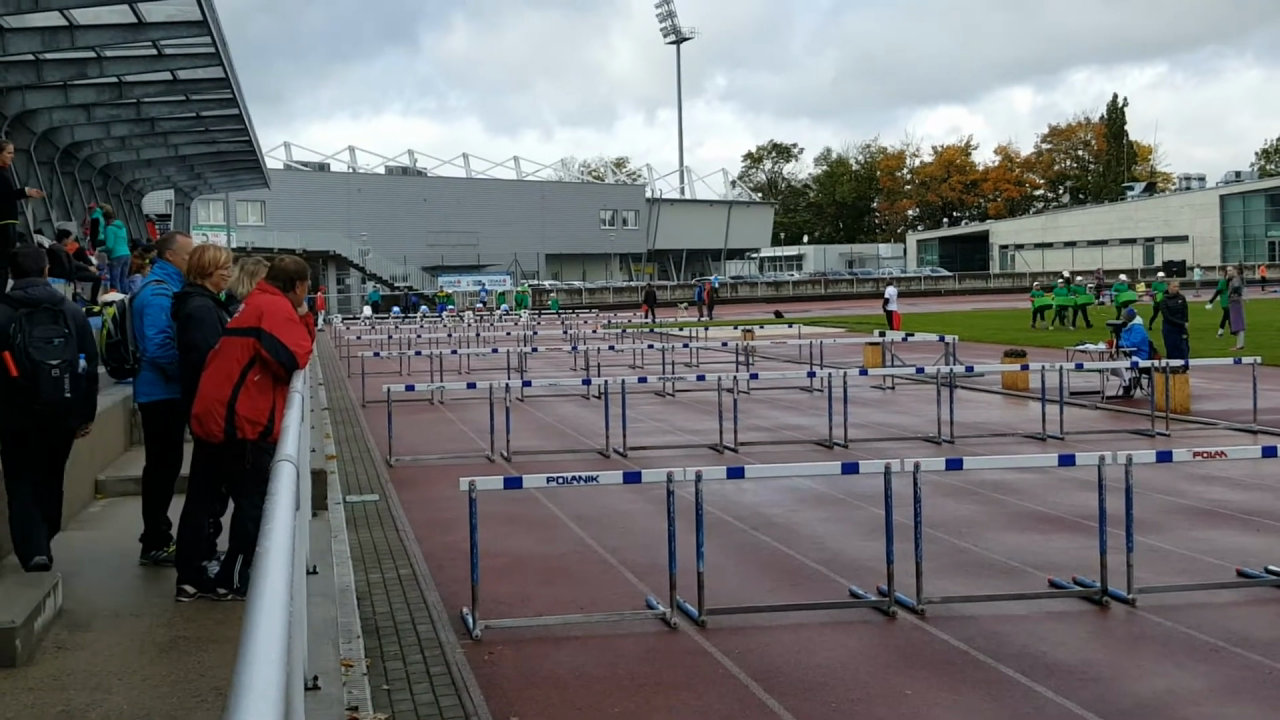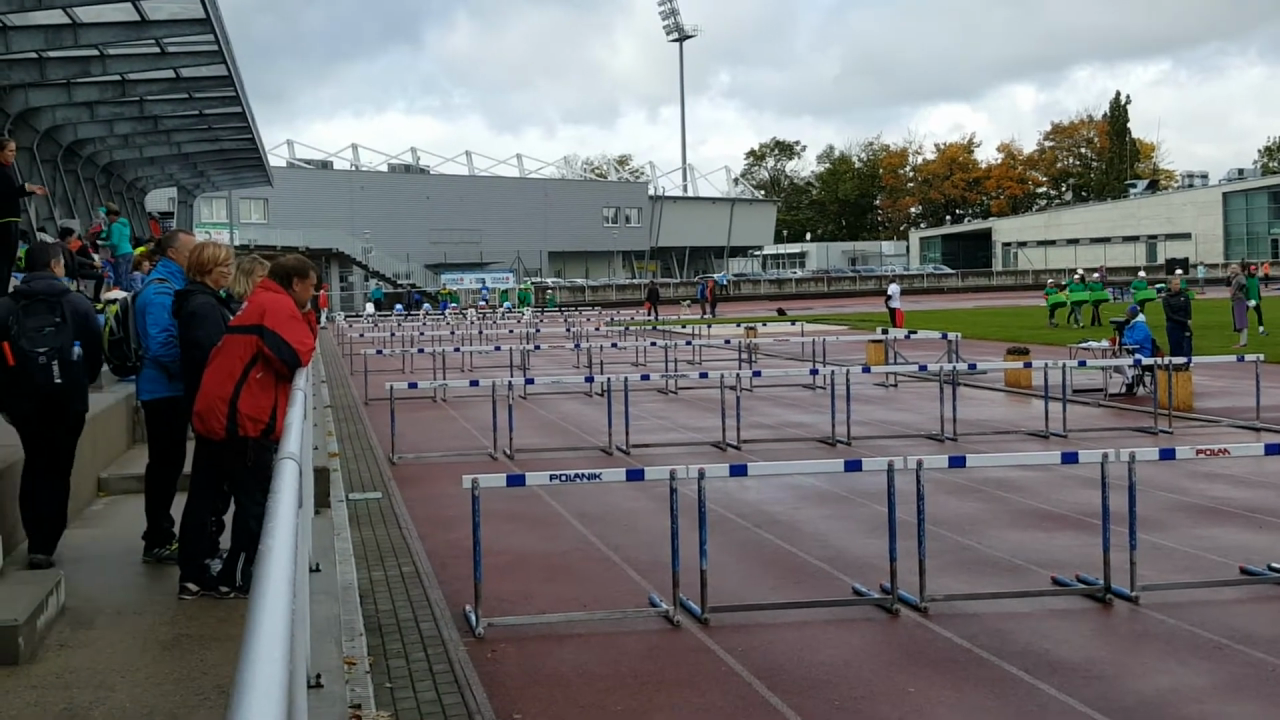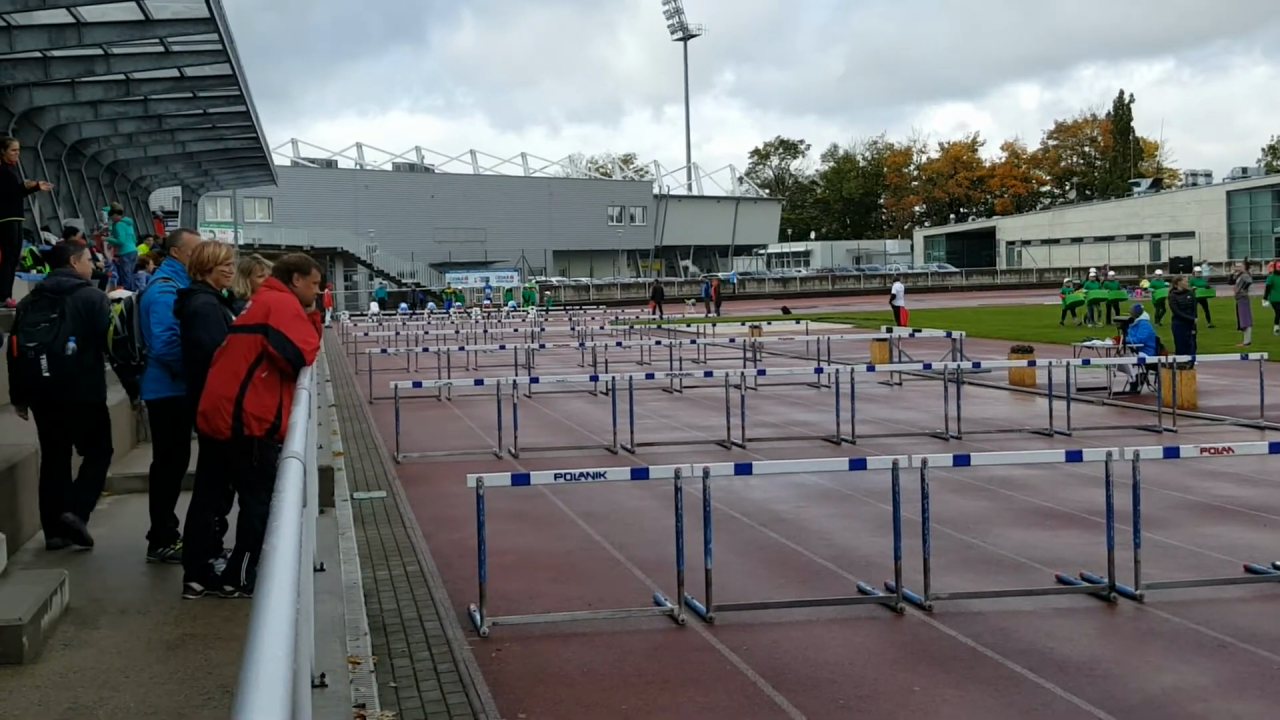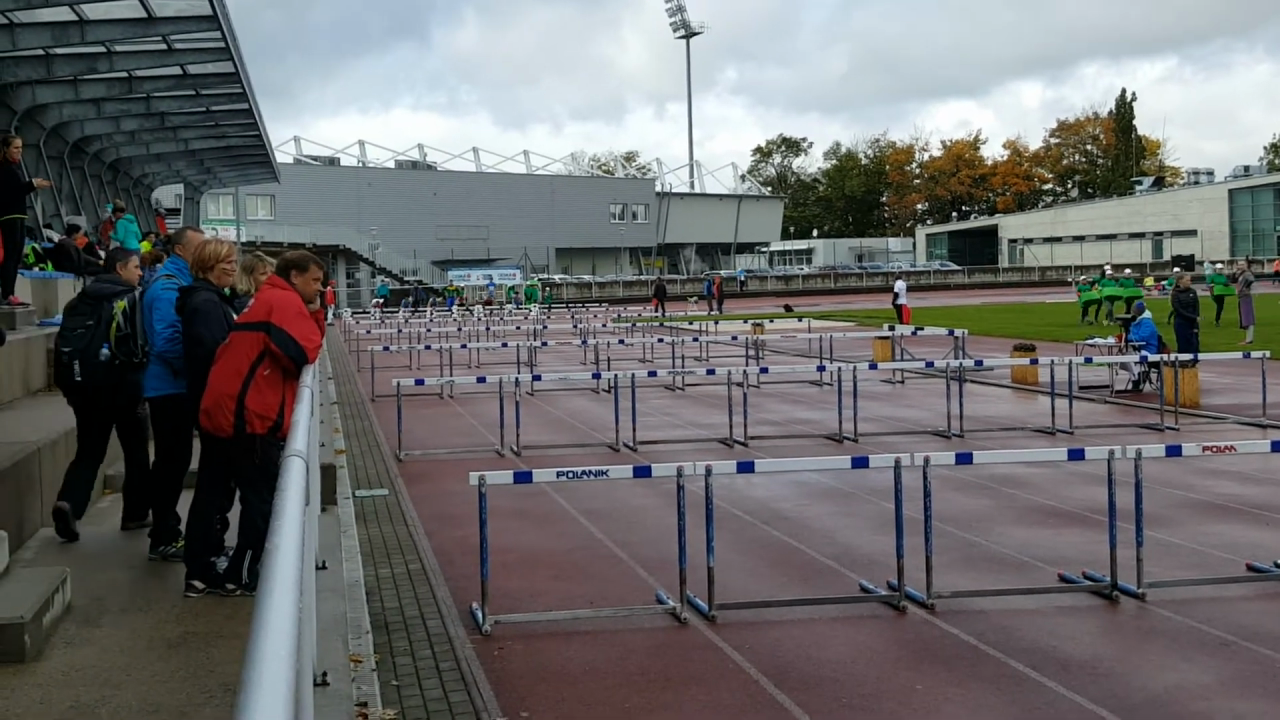
dt=0.4s
person 1, frame 1
left shoulder: (208, 304)
right shoulder: (200, 308)
right elbow: (208, 361)
left knee: (212, 485)
right knee: (205, 488)
left ankle: (202, 557)
right ankle: (191, 574)
person 1, frame 2
left shoulder: (210, 301)
right shoulder: (202, 306)
right elbow: (211, 358)
left knee: (214, 482)
right knee: (208, 485)
left ankle: (206, 555)
right ankle: (193, 573)
person 1, frame 3
left shoulder: (213, 301)
right shoulder: (204, 306)
right elbow: (212, 358)
left knee: (218, 481)
right knee: (212, 485)
left ankle: (211, 554)
right ankle: (198, 571)
person 1, frame 4
left shoulder: (216, 299)
right shoulder: (205, 304)
right elbow: (213, 357)
left knee: (221, 479)
right knee: (215, 481)
left ankle: (212, 552)
person 2, frame 1
left shoulder: (257, 303)
right shoulder: (276, 308)
left elbow: (289, 353)
right elbow: (294, 360)
left wrist: (303, 320)
right wrist: (303, 320)
left hip: (220, 415)
right hip: (242, 420)
left knee: (239, 500)
right knee: (253, 503)
left ankle: (196, 576)
right ankle: (232, 582)
person 2, frame 2
left shoulder: (260, 302)
right shoulder: (278, 306)
left elbow: (290, 351)
right elbow: (296, 357)
left wrist: (306, 317)
right wrist: (305, 319)
left hip: (220, 413)
right hip: (243, 418)
left knee: (234, 497)
right knee: (255, 501)
left ankle: (201, 575)
right ankle: (234, 580)
person 2, frame 3
left shoulder: (264, 301)
right shoulder: (283, 304)
right elbow: (300, 356)
left wrist: (312, 316)
right wrist: (311, 318)
left hip: (223, 412)
right hip: (248, 417)
left knee: (214, 496)
right knee: (260, 501)
left ankle: (199, 575)
right ankle: (238, 579)
person 2, frame 4
left shoulder: (267, 299)
right shoulder: (286, 302)
left elbow: (299, 348)
right elbow: (302, 354)
left wrist: (314, 314)
right wrist: (312, 317)
left hip: (224, 410)
right hip: (249, 415)
left knee: (214, 494)
right knee: (261, 499)
left ankle: (200, 573)
right ankle: (241, 577)
person 3, frame 1
left shoulder: (167, 287)
right shoulder: (159, 293)
right elbow: (159, 348)
left wrist: (187, 375)
left hip: (165, 390)
right hip: (162, 391)
left knee: (165, 464)
right knee: (162, 466)
left ankle: (158, 536)
right ankle: (154, 544)
person 3, frame 2
left shoulder: (170, 286)
right shoulder: (162, 291)
right elbow: (163, 346)
left hip: (169, 388)
right hip: (165, 389)
left knee: (168, 463)
right knee: (165, 464)
left ankle: (161, 534)
right ankle: (157, 542)
person 3, frame 3
left shoulder: (176, 285)
right shoulder: (166, 290)
right elbow: (166, 346)
left hip: (173, 388)
right hip: (169, 389)
left knee: (173, 462)
right knee: (170, 463)
left ankle: (166, 533)
right ankle: (161, 541)
person 3, frame 4
left shoulder: (179, 282)
right shoulder: (169, 287)
right elbow: (168, 342)
left hip: (175, 386)
right hip: (170, 387)
left knee: (174, 460)
right knee: (172, 461)
left ankle: (167, 531)
right ankle: (163, 539)
person 4, frame 1
right shoulder: (72, 312)
right elbow: (90, 366)
right wrist: (86, 413)
right hip: (63, 415)
right knee: (50, 483)
left ankle: (34, 553)
right ankle: (41, 550)
person 4, frame 2
right shoulder: (77, 303)
right elbow: (95, 354)
right wrist: (77, 385)
right hip: (67, 401)
left knee: (35, 462)
right knee: (56, 471)
left ankle: (36, 533)
right ankle: (42, 546)
person 4, frame 3
left shoulder: (30, 301)
right shoulder: (91, 297)
left elbow: (14, 350)
left wrist: (18, 395)
right wrist: (133, 385)
left hip: (41, 392)
right hip: (81, 392)
left knee: (53, 458)
right knee: (97, 454)
left ankle: (55, 530)
right ankle: (74, 514)
person 4, frame 4
left shoulder: (77, 302)
right shoulder: (130, 301)
left elbow: (63, 347)
right elbow: (138, 350)
left wrist: (69, 389)
right wrist: (140, 389)
left hip: (85, 391)
right hip: (122, 392)
left knee: (88, 453)
right knee: (136, 452)
left ankle: (68, 503)
right ankle: (135, 514)
